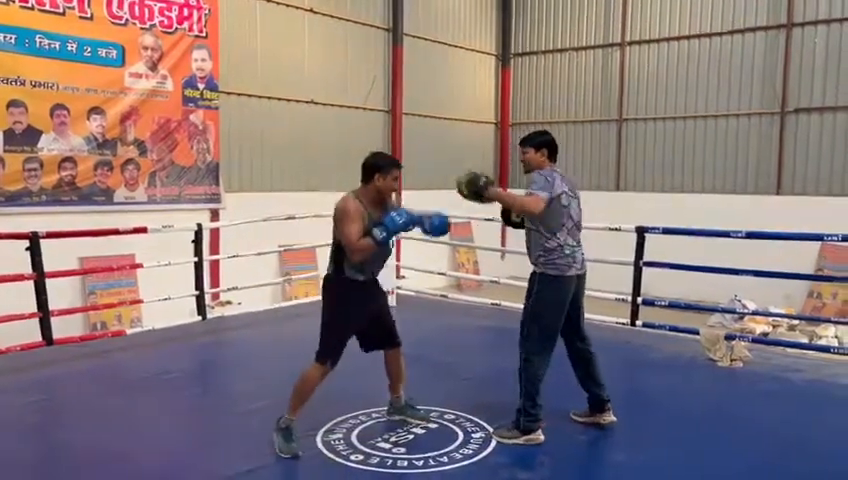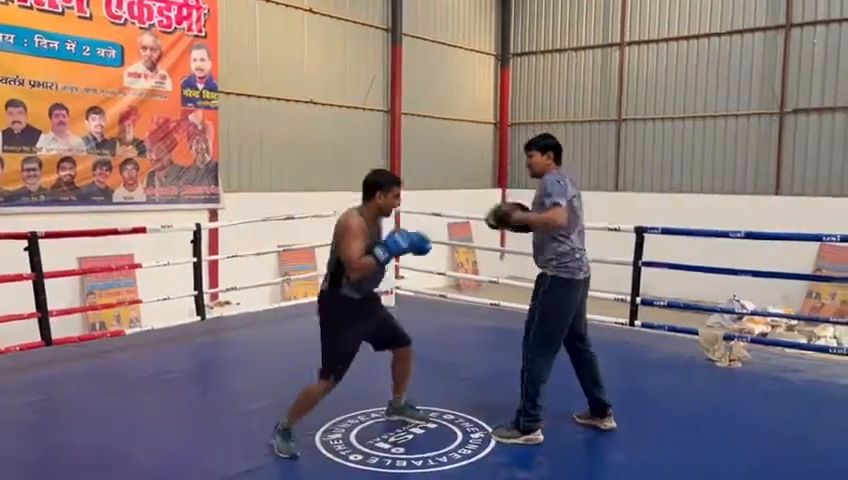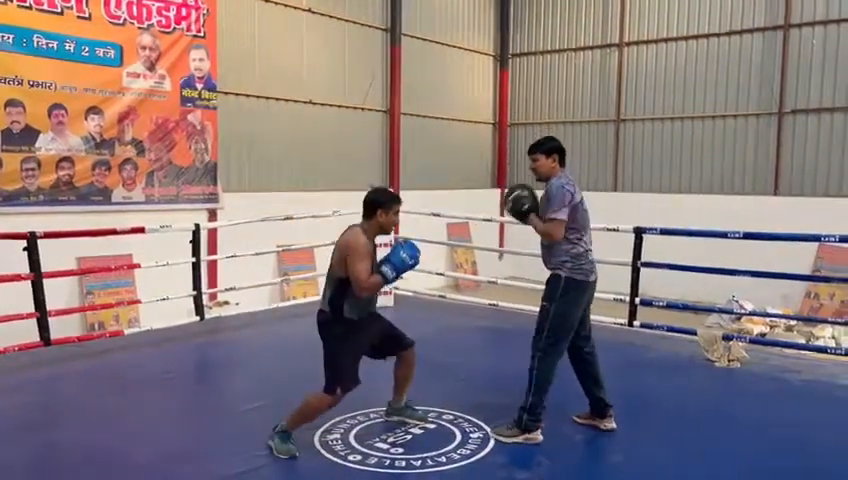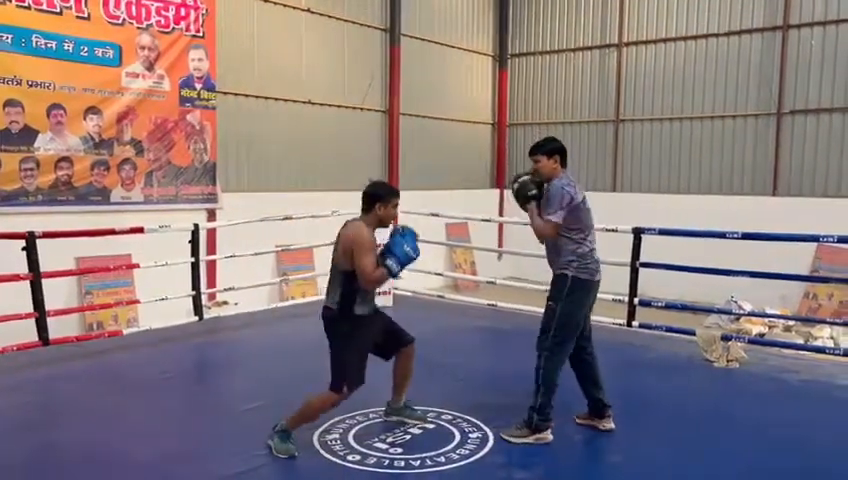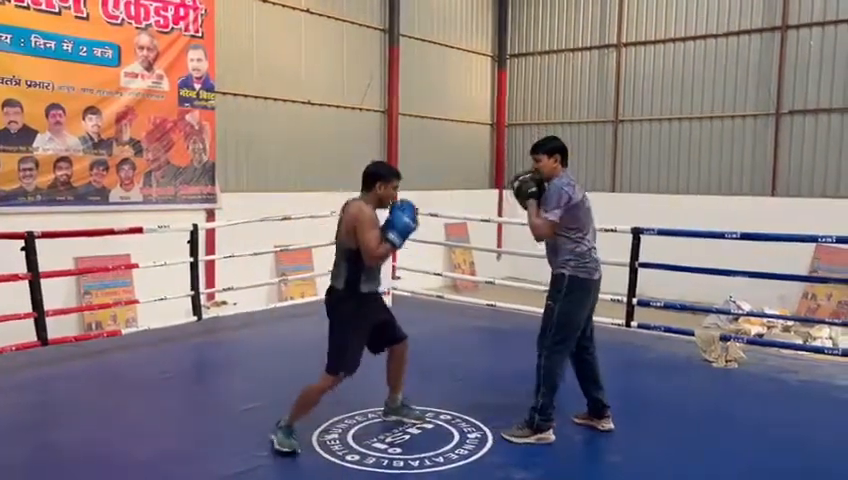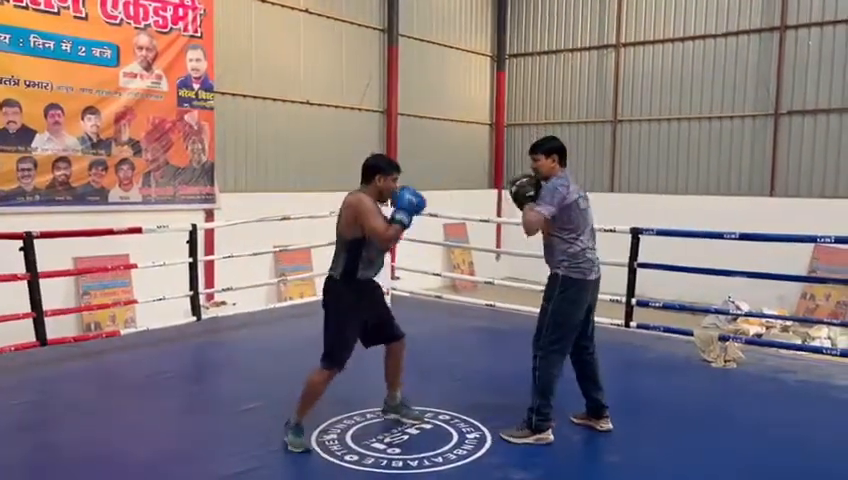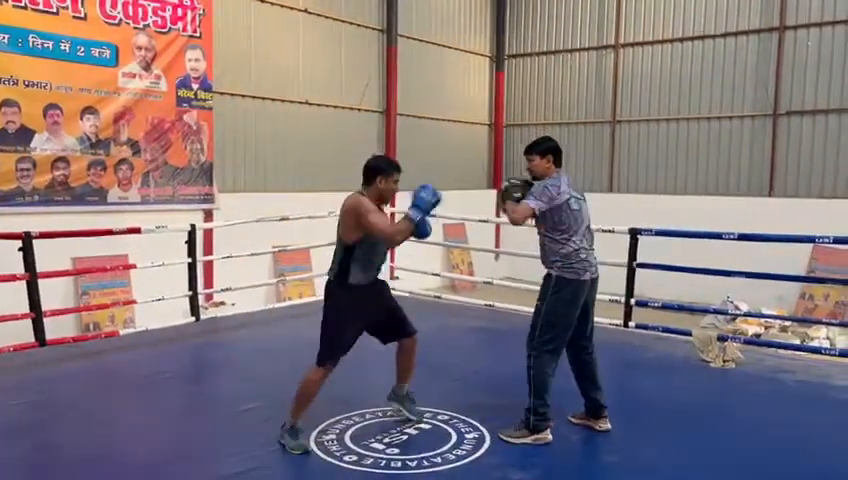
dt=0.1s
person 1, frame 1
left shoulder: (543, 178)
right shoulder: (565, 184)
left elbow: (534, 206)
left wrist: (489, 190)
right wrist: (523, 222)
left hip: (552, 273)
right hip: (574, 269)
left knee: (534, 347)
right knee: (577, 339)
left ankle: (529, 425)
right ankle: (601, 407)
person 1, frame 2
left shoulder: (552, 182)
right shoulder: (563, 183)
left elbow: (558, 219)
left wrist: (519, 216)
right wrist: (527, 219)
left hip: (560, 276)
right hip: (576, 273)
left knee: (537, 348)
right knee: (578, 343)
left ankle: (527, 425)
right ankle: (601, 412)
person 1, frame 3
left shoulder: (558, 186)
right shoulder: (565, 186)
left elbow: (554, 234)
left wrist: (530, 217)
right wrist: (532, 211)
left hip: (568, 277)
right hip: (583, 275)
left knee: (545, 348)
right knee: (580, 344)
left ankle: (528, 425)
right ankle: (602, 412)
person 1, frame 4
left shoulder: (558, 188)
right shoulder: (566, 186)
left elbow: (545, 233)
right elbow: (557, 229)
left wrist: (531, 204)
right wrist: (535, 202)
left hip: (573, 276)
right hip: (585, 274)
left knee: (550, 347)
right knee: (580, 345)
left ankle: (538, 425)
right ankle: (600, 412)
person 1, frame 5
left shoulder: (558, 187)
right shoulder: (567, 186)
left elbow: (541, 232)
left wrist: (530, 202)
right wrist: (534, 200)
left hip: (572, 275)
right hip: (586, 274)
left knee: (551, 347)
right knee: (582, 344)
left ankle: (540, 425)
right ankle: (600, 413)
person 1, frame 6
left shoulder: (555, 187)
right shoulder: (572, 187)
left elbow: (531, 227)
left wrist: (524, 200)
right wrist: (533, 200)
left hip: (569, 276)
right hip: (589, 274)
left knee: (548, 348)
right knee: (582, 345)
left ankle: (539, 425)
right ankle: (598, 413)
person 1, frame 7
left shoulder: (547, 187)
right shoulder: (569, 188)
left elbow: (517, 217)
left wrist: (508, 200)
right wrist: (521, 200)
left hip: (565, 276)
right hip: (586, 273)
left knee: (542, 348)
right knee: (580, 345)
left ankle: (537, 425)
right ankle: (597, 413)
person 2, frame 1
left shoulder: (383, 202)
right shoulder: (350, 206)
left elbow: (404, 214)
right elbow: (355, 251)
left wrist: (424, 220)
right wrist: (386, 229)
left hip: (369, 285)
right hip: (343, 289)
left knee: (393, 346)
right knee: (324, 363)
left ankle: (398, 404)
right ankle: (285, 425)
person 2, frame 2
left shoulder: (372, 221)
right shoulder: (353, 222)
right elbow: (355, 269)
left wrist: (406, 243)
right wrist: (388, 249)
left hip: (364, 301)
right hip: (339, 305)
left knee: (403, 346)
right knee: (330, 379)
left ankle: (398, 405)
right ankle: (283, 429)
person 2, frame 3
left shoulder: (367, 237)
right shoulder: (356, 241)
right elbow: (363, 288)
left wrist: (397, 260)
right wrist: (393, 267)
left hip: (362, 316)
right hip: (339, 323)
left knee: (406, 350)
right knee: (335, 394)
left ankle: (397, 406)
right ankle: (282, 432)
person 2, frame 4
left shoulder: (363, 228)
right shoulder: (360, 233)
right elbow: (369, 280)
left wrist: (394, 247)
right wrist: (398, 259)
left hip: (363, 313)
right hip: (345, 319)
left knee: (406, 347)
right knee: (341, 391)
left ankle: (397, 406)
right ankle: (281, 432)
person 2, frame 5
left shoulder: (361, 209)
right shoulder: (362, 212)
left elbow: (371, 247)
right elbow: (374, 257)
left wrist: (393, 225)
right wrist: (398, 233)
left hip: (366, 296)
right hip: (347, 302)
left knee: (398, 343)
right knee: (336, 375)
left ankle: (394, 405)
right ankle: (285, 426)
person 2, frame 6
left shoulder: (368, 202)
right shoulder: (359, 202)
left elbow: (380, 237)
right elbow: (385, 239)
left wrist: (402, 213)
right wrist: (405, 211)
left hip: (364, 287)
right hip: (344, 291)
left knee: (395, 341)
right knee: (331, 366)
left ankle: (393, 405)
right ankle: (294, 425)
person 2, frame 7
left shoulder: (372, 205)
right shoulder: (359, 205)
left elbow: (385, 236)
right elbow: (392, 237)
left wrist: (416, 222)
right wrist: (418, 209)
left hip: (371, 287)
right hip: (344, 293)
left knee: (408, 337)
right knee: (326, 364)
left ankle: (400, 393)
right ankle: (291, 427)
